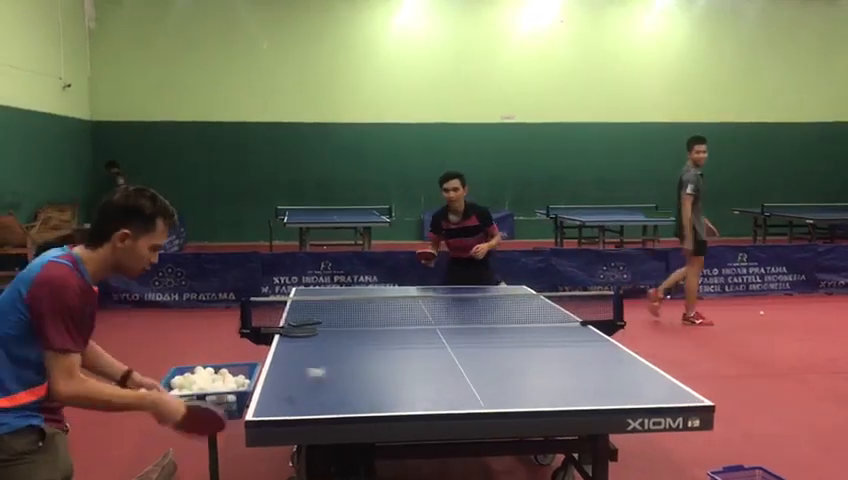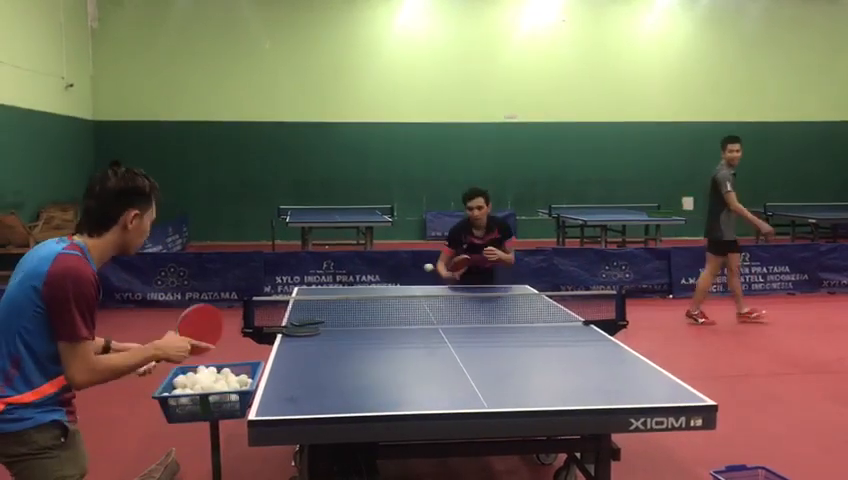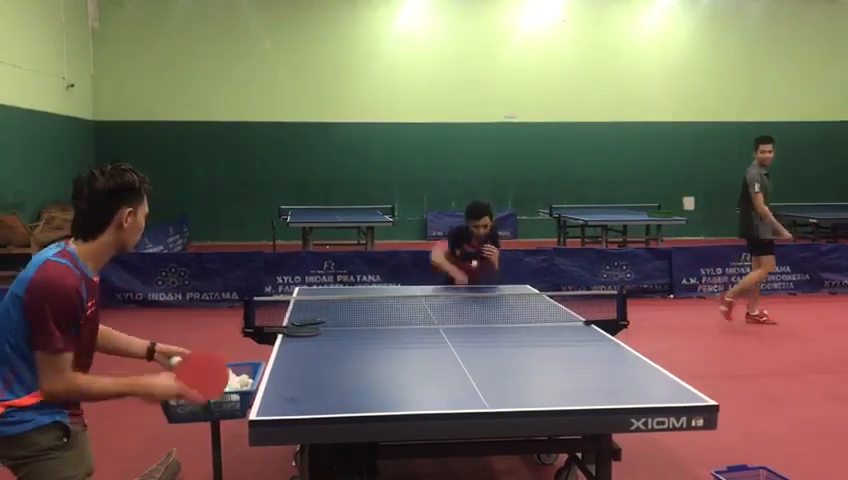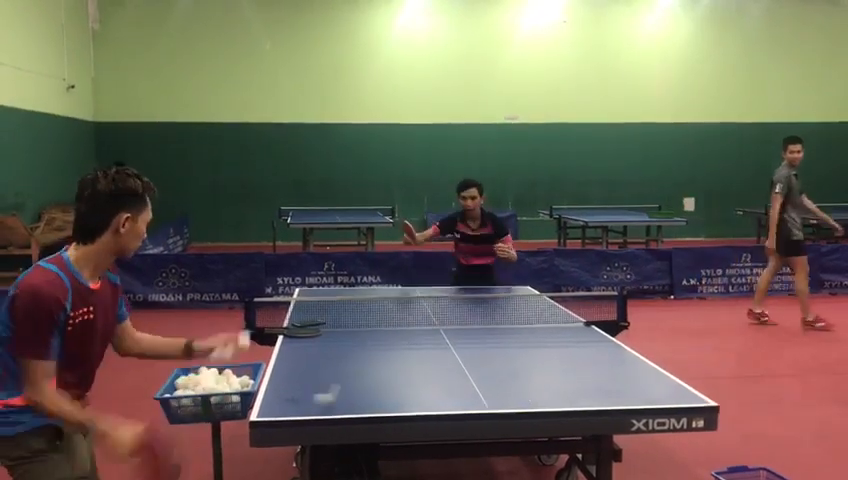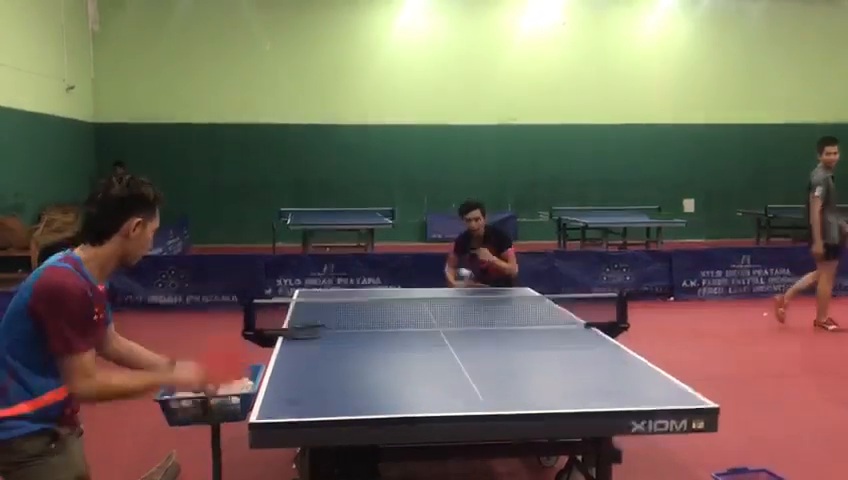
dt=0.3s
person 1, frame 1
left shoulder: (82, 275)
right shoulder: (59, 282)
right elbow: (67, 387)
left wrist: (129, 377)
right wrist: (148, 402)
left hip: (37, 421)
person 1, frame 2
left shoulder: (56, 251)
right shoulder: (73, 272)
right elbow: (81, 373)
left wrist: (106, 347)
right wrist: (155, 351)
left hip: (32, 414)
right hip: (33, 422)
person 1, frame 3
left shoulder: (71, 265)
right shoulder: (57, 280)
right elbow: (56, 383)
left wrist: (152, 350)
right wrist: (142, 387)
left hip: (46, 419)
right hip: (35, 427)
person 1, frame 4
left shoulder: (104, 279)
right shoulder: (42, 290)
left elbow: (126, 340)
right elbow: (37, 392)
left wrist: (194, 348)
right wrist: (106, 428)
left hip: (65, 424)
right hip: (33, 429)
person 1, frame 5
left shoulder: (89, 279)
right shoulder: (62, 286)
left elbow: (109, 342)
right elbow: (85, 384)
left wrist: (171, 367)
right wrist: (172, 377)
left hip: (52, 425)
right hip: (27, 435)
person 2, frame 1
left shoulder: (694, 174)
right shoulder: (690, 176)
right elbow: (686, 209)
left wrist: (706, 223)
right wrist: (688, 238)
left hip: (694, 229)
right hip: (692, 231)
left knee: (691, 269)
right knee: (694, 270)
left ankle: (658, 292)
right ankle: (690, 314)
person 2, frame 2
left shoulder: (727, 172)
right shoulder: (723, 174)
right elbow: (734, 205)
right wrist: (759, 224)
left hip: (726, 231)
right hip: (720, 232)
left knee: (734, 269)
right knee: (711, 271)
left ankle: (742, 310)
right ankle: (694, 310)
person 2, frame 3
left shoulder: (762, 173)
right shoulder: (754, 174)
right elbow: (760, 207)
left wrist: (774, 229)
right wrist: (781, 229)
left hip: (760, 230)
right hip: (757, 230)
left knee: (758, 269)
right knee: (767, 269)
left ankle: (753, 311)
right ankle: (729, 296)
person 2, frame 4
left shoulder: (793, 174)
right shoulder: (782, 175)
left elbow: (805, 202)
right elbow: (775, 208)
left wrist: (829, 221)
right wrist: (771, 237)
left hip: (789, 232)
right hip: (788, 233)
left knee: (771, 269)
right knee: (802, 272)
left ankle: (756, 309)
right ankle: (809, 317)
person 2, frame 5
left shoulder: (826, 176)
right shoulder: (820, 178)
right elbow: (815, 211)
left wrist: (843, 226)
right wrist: (818, 241)
left hip: (830, 233)
right hip: (824, 235)
left knee: (820, 274)
right knee: (827, 275)
left ankle: (784, 299)
right ankle: (822, 319)
